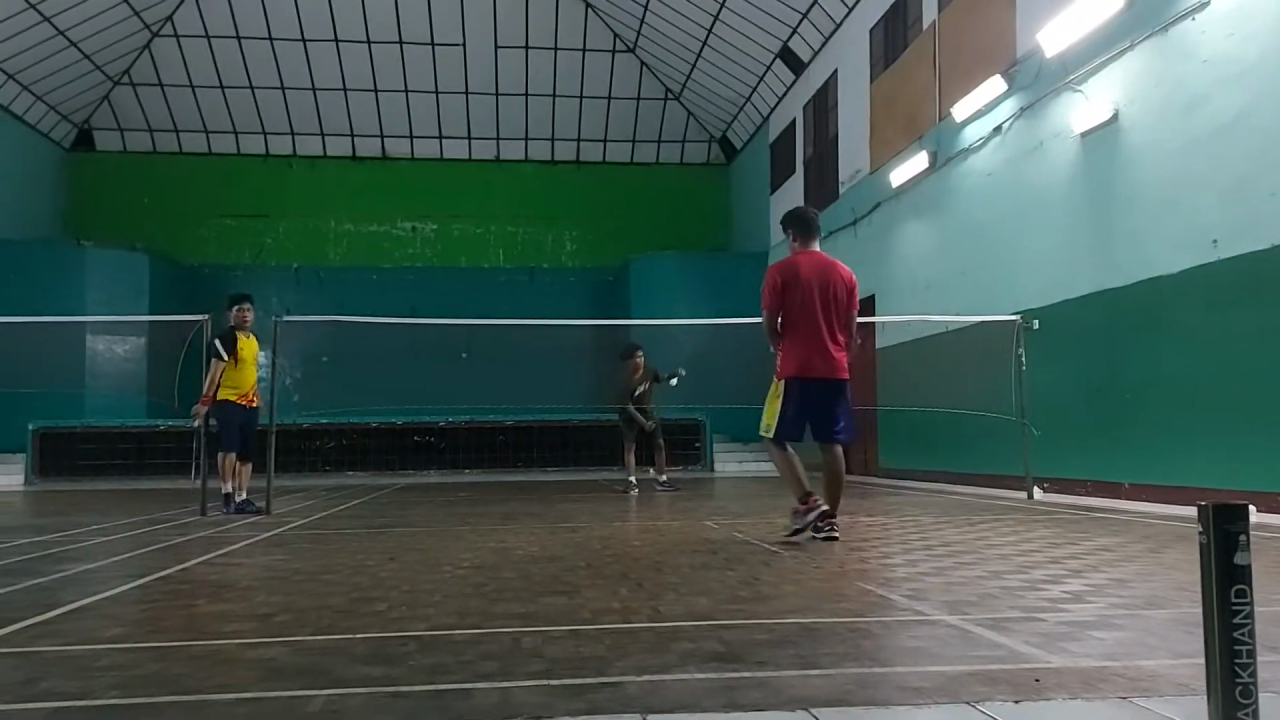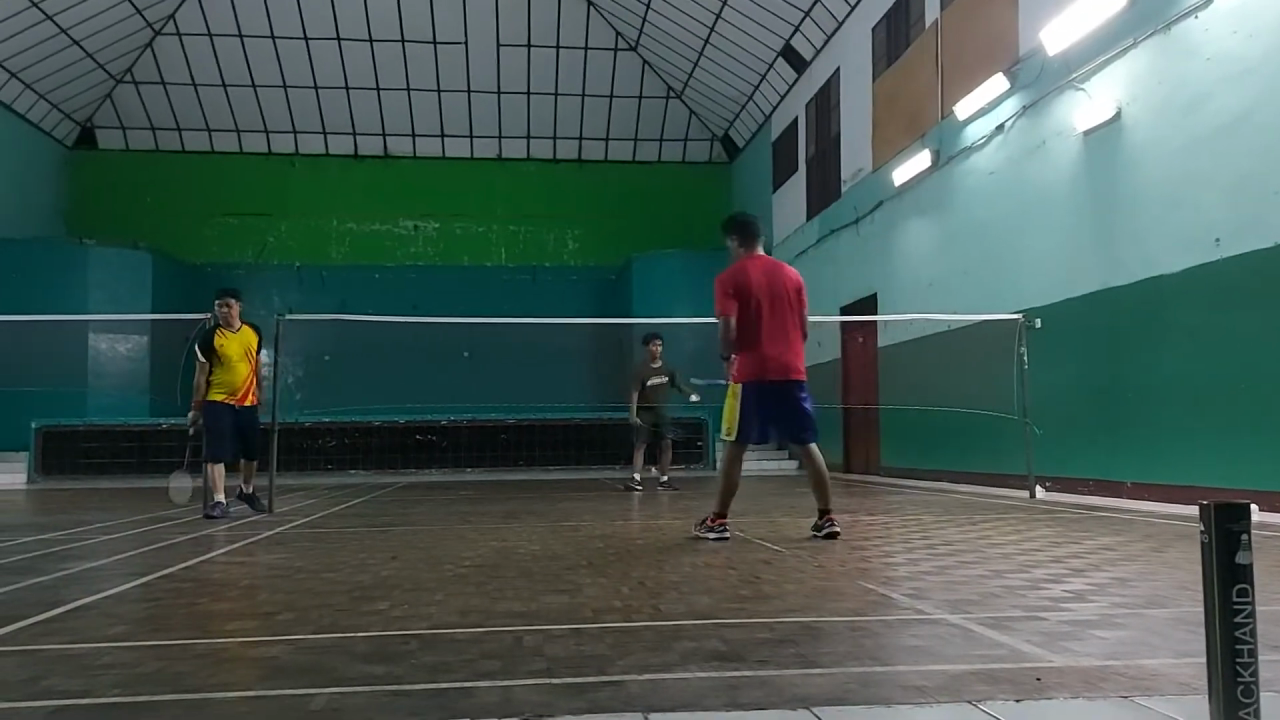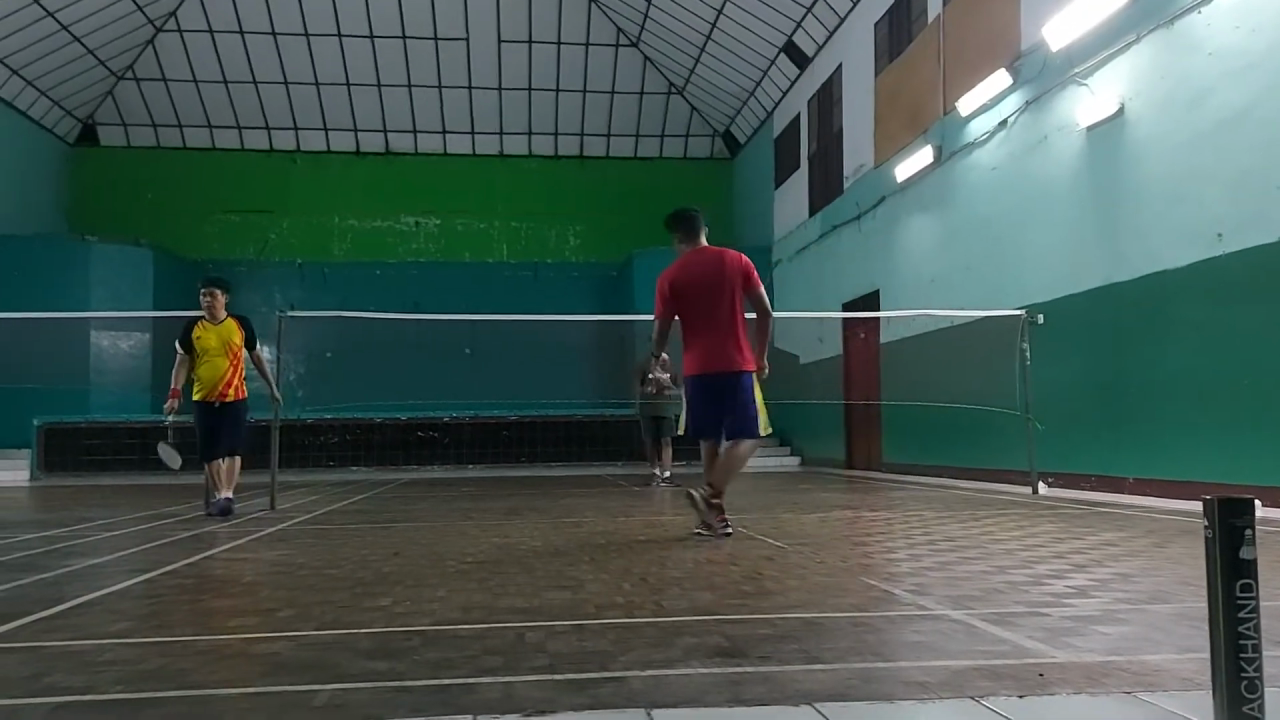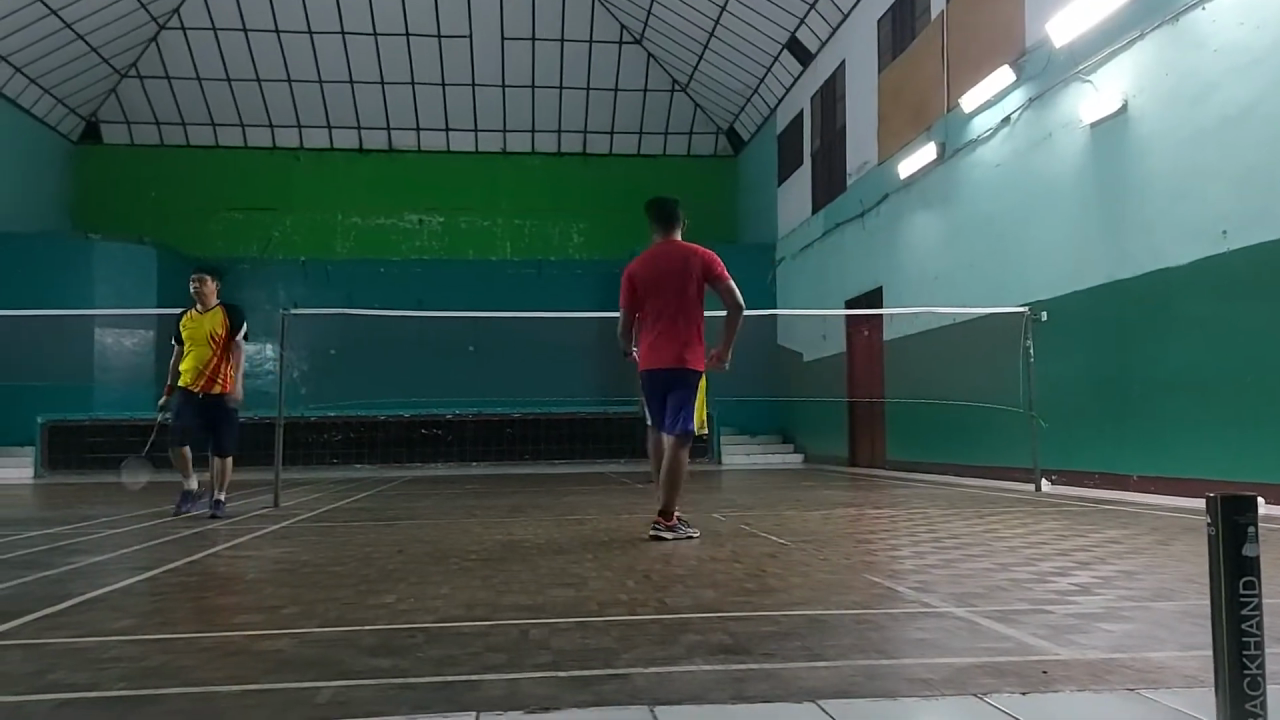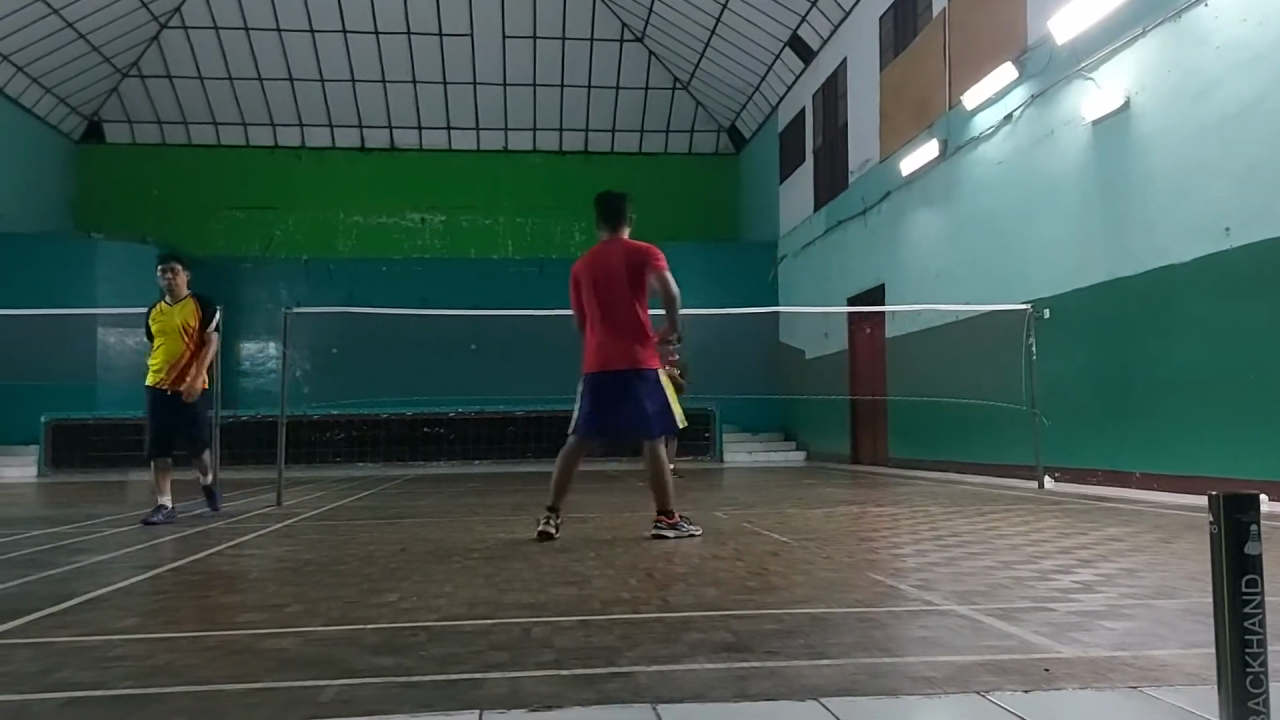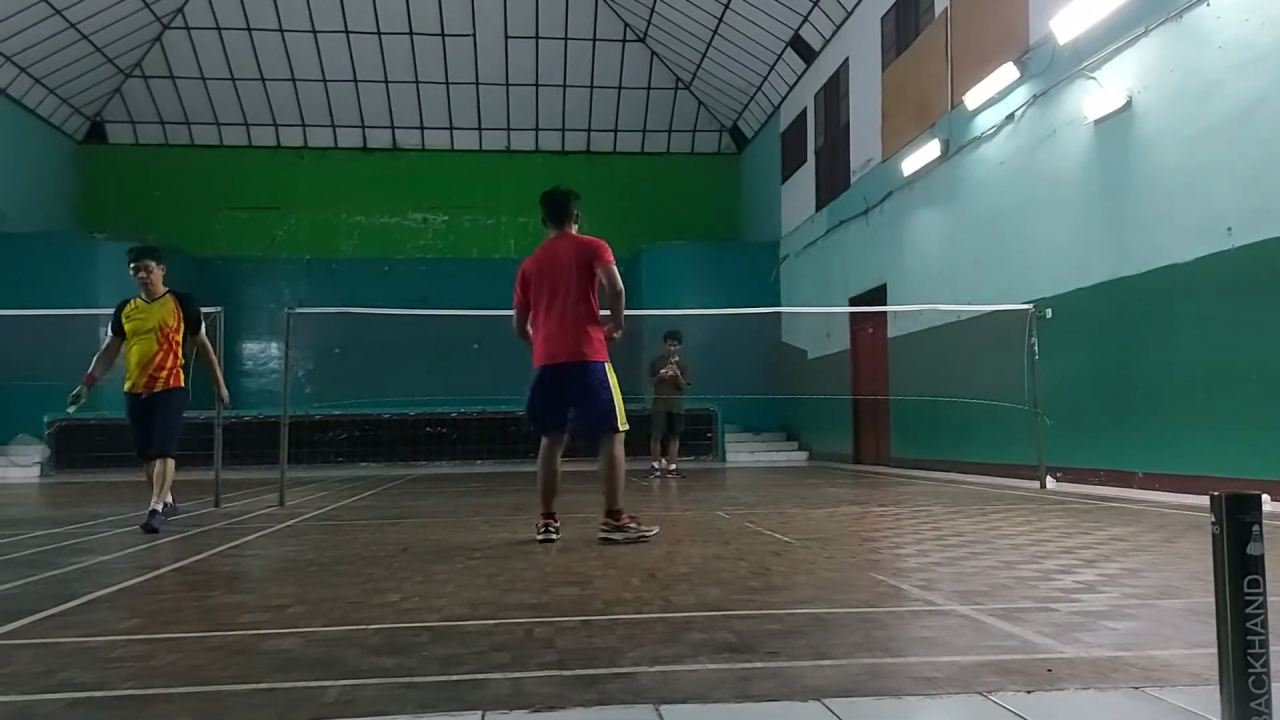
dt=0.4s
person 1, frame 1
left shoulder: (780, 271)
right shoulder: (844, 274)
left elbow: (770, 325)
right elbow: (851, 332)
left hip: (796, 371)
right hip: (835, 372)
left knee: (776, 441)
right knee: (832, 445)
left ankle: (809, 502)
right ankle: (828, 520)
person 1, frame 2
left shoulder: (730, 278)
right shoulder: (791, 275)
left elbow: (728, 331)
right elbow: (802, 328)
left wrist: (727, 357)
left hip: (751, 375)
right hip: (791, 372)
left knee: (735, 447)
right knee: (807, 445)
left ankle: (718, 520)
right ankle: (826, 517)
person 1, frame 3
left shoulder: (670, 276)
right shoulder: (737, 261)
left elbow: (661, 332)
right elbow: (765, 312)
left wrist: (656, 356)
right wrist: (761, 354)
left hip: (697, 370)
right hip: (738, 366)
left knee: (710, 442)
right knee: (745, 438)
left ankle: (715, 516)
right ankle: (709, 493)
person 1, frame 4
left shoulder: (636, 268)
right shoulder: (703, 258)
left elbow: (625, 325)
right elbow: (736, 304)
left wrist: (629, 351)
right wrist: (725, 349)
left hip: (651, 362)
right hip: (687, 360)
left knee: (658, 432)
right knee: (678, 439)
left ankle: (667, 511)
right ankle: (666, 519)
person 1, frame 5
left shoulder: (581, 266)
right shoulder: (644, 253)
right elbow: (670, 292)
right wrist: (672, 329)
left hip: (596, 366)
right hip: (638, 362)
left knee: (578, 440)
right knee: (654, 439)
left ankle: (551, 515)
right ankle: (666, 517)
person 1, frame 6
left shoulder: (530, 264)
right shoulder: (593, 247)
left elbow: (520, 324)
right elbow: (615, 287)
right wrist: (616, 325)
left hip: (547, 361)
right hip: (586, 356)
left knee: (551, 440)
right knee: (611, 434)
left ankle: (547, 520)
right ankle: (615, 518)
person 2, frame 1
left shoulder: (253, 339)
right shoulder: (226, 338)
right elbow: (215, 371)
left wrist: (259, 398)
right wrist: (205, 401)
left hip: (249, 404)
right hip: (228, 401)
left knee: (247, 454)
right knee: (229, 447)
left ankle: (241, 499)
right ankle: (227, 492)
person 2, frame 2
left shoulder: (253, 332)
right shoulder: (209, 337)
right elbow: (201, 374)
left wrist: (259, 391)
right wrist: (197, 407)
left hip: (248, 403)
right hip: (218, 403)
left knee: (251, 453)
right knee: (216, 454)
left ankle: (247, 491)
right ankle: (219, 502)
person 2, frame 3
left shoulder: (242, 324)
right shoulder: (191, 329)
left elbow: (257, 357)
right elbow: (182, 364)
left wrist: (272, 387)
right wrist: (174, 395)
left hip: (234, 398)
right hip: (203, 400)
left knee: (233, 449)
right knee: (210, 454)
left ankle: (226, 498)
right ankle: (220, 497)
person 2, frame 4
left shoulder: (231, 313)
right shoulder: (184, 318)
left elbow: (238, 350)
right elbow: (178, 356)
left wrist: (237, 383)
right wrist: (169, 392)
left hip: (221, 392)
right hip: (187, 390)
left knee: (223, 449)
right knee: (177, 441)
left ankle: (219, 499)
right ankle: (190, 488)
person 2, frame 5
left shoulder: (203, 305)
right shoulder: (153, 312)
left elbow: (211, 343)
left wrist: (197, 376)
right wrist: (157, 383)
left hip: (192, 388)
right hip: (157, 388)
left knee: (196, 444)
right knee: (158, 449)
left ankle: (206, 481)
right ankle: (165, 505)
person 2, frame 6
left shoulder: (183, 304)
right shoulder: (125, 309)
left elbow: (203, 344)
right elbow: (109, 350)
left wrist: (220, 382)
right wrist: (86, 384)
left hip: (170, 389)
right hip: (135, 391)
left knee: (164, 450)
right knee: (147, 455)
left ankle: (155, 510)
right ankle: (166, 502)
